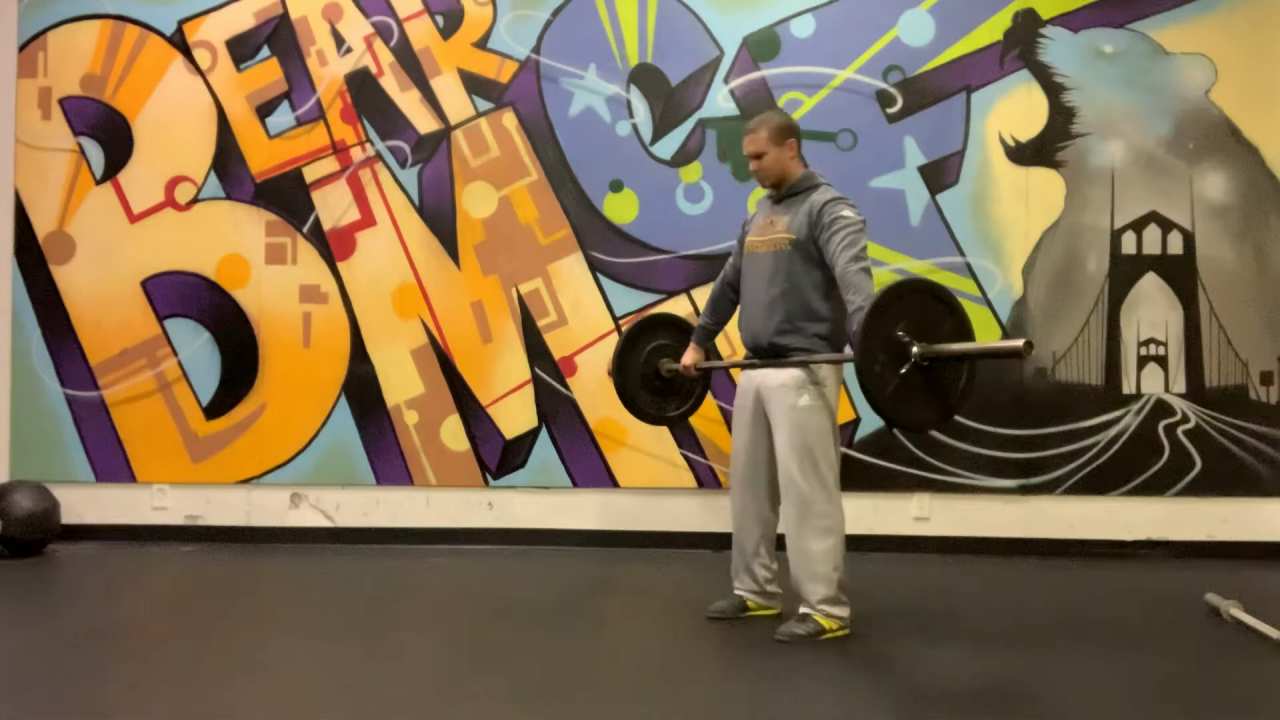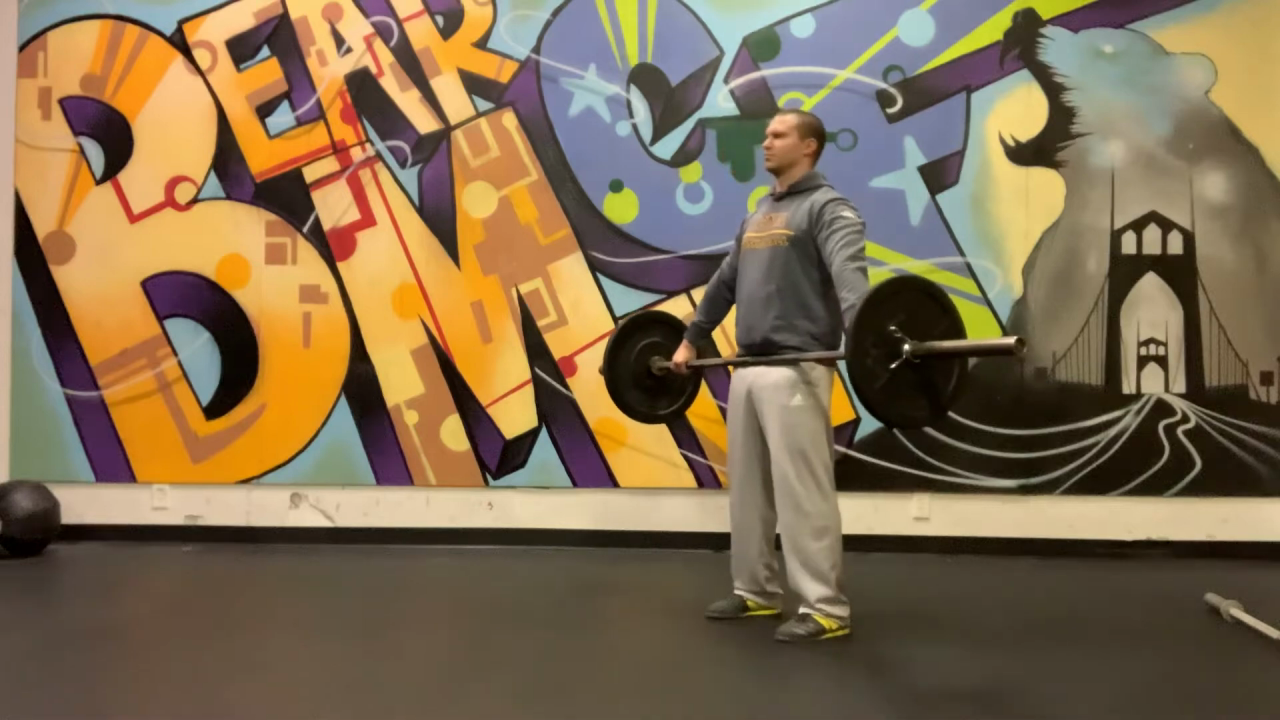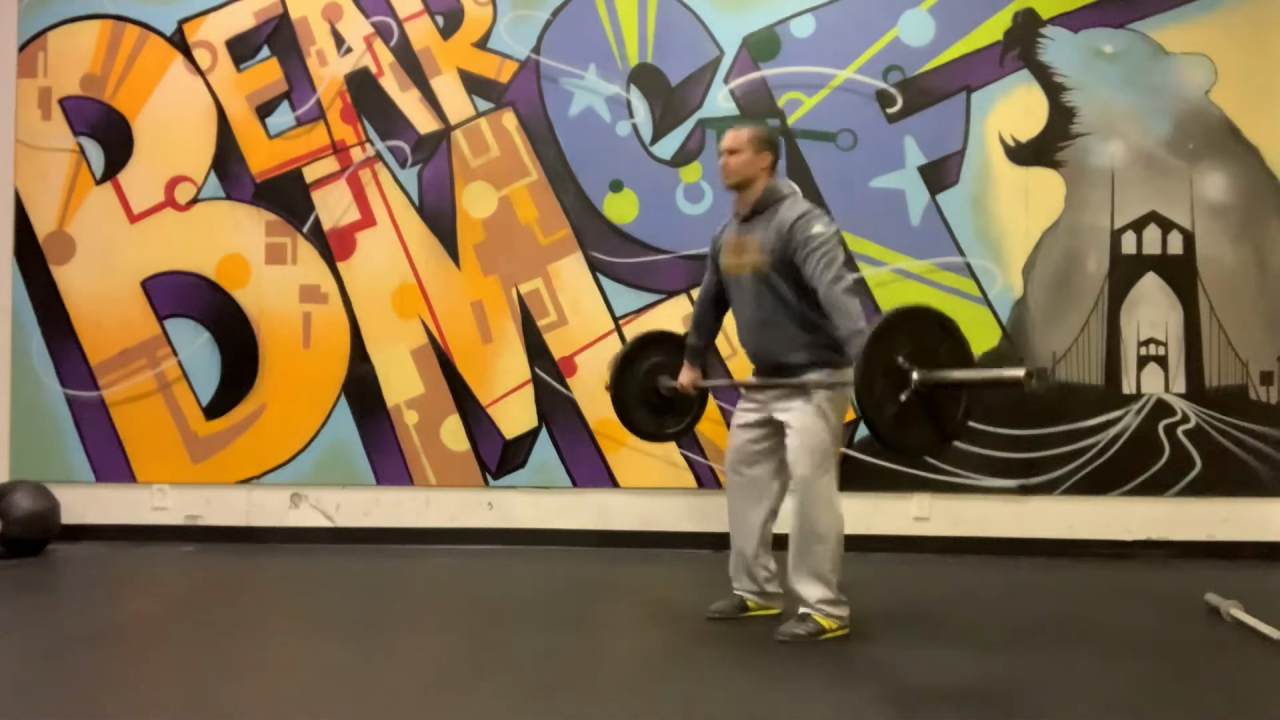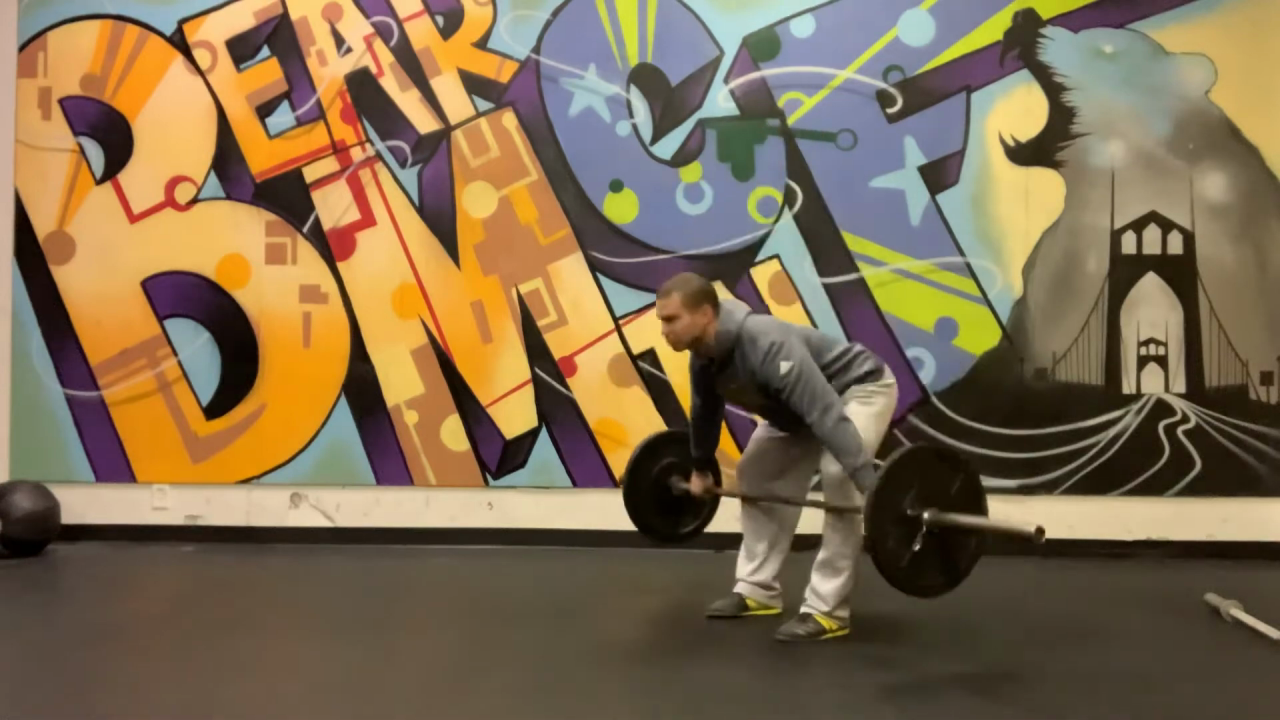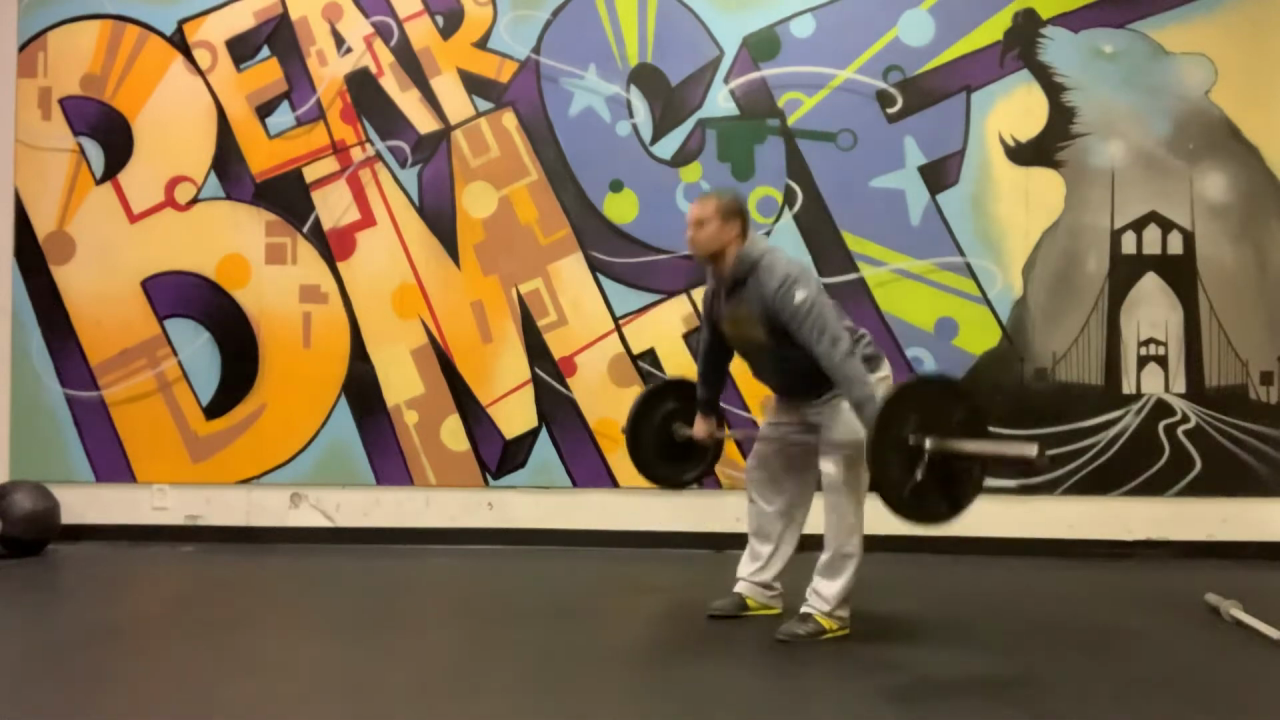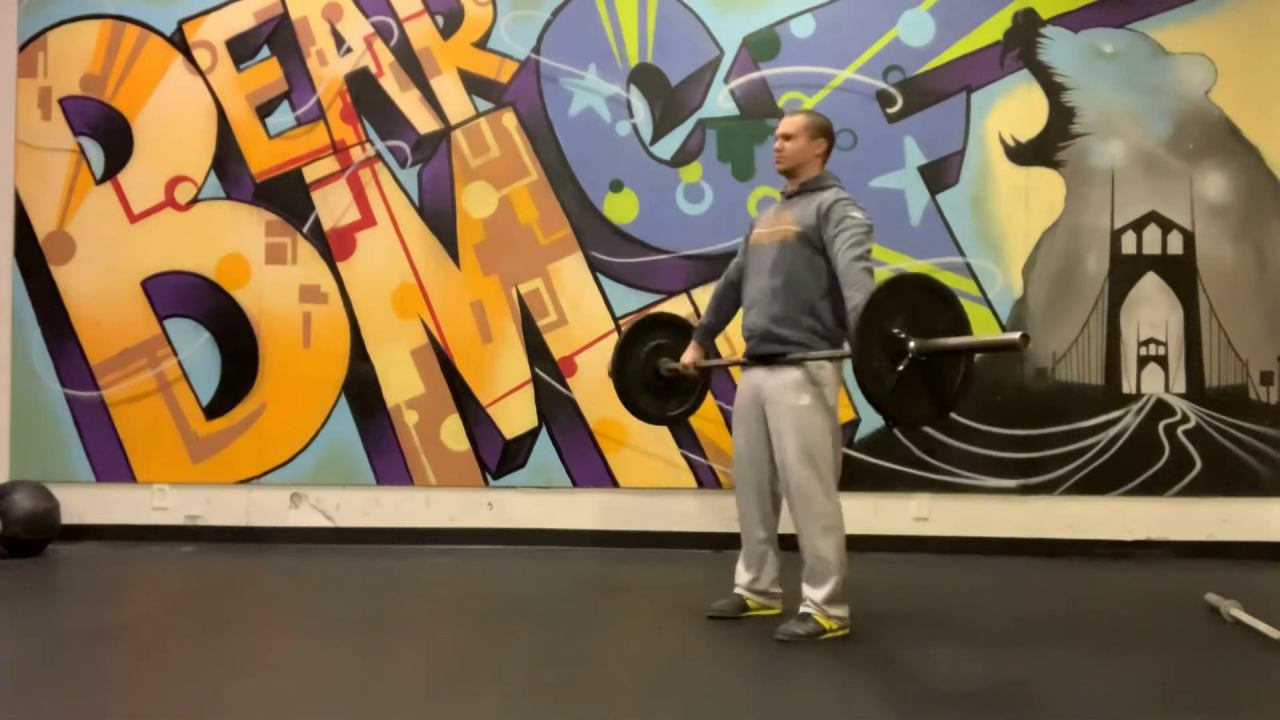
dt=0.5s
person 1, frame 1
left shoulder: (828, 208)
right shoulder: (757, 217)
left elbow: (853, 272)
right elbow: (729, 284)
right wrist: (698, 342)
left hip: (804, 372)
right hip: (754, 371)
left knee: (808, 490)
right knee: (749, 486)
left ankle: (825, 607)
right ankle: (755, 590)
person 1, frame 2
left shoulder: (828, 208)
right shoulder: (758, 214)
left elbow: (848, 272)
right elbow: (726, 281)
right wrist: (691, 338)
left hip: (796, 369)
right hip: (747, 368)
left knee: (803, 489)
right knee: (748, 486)
left ankle: (826, 607)
right ankle: (756, 590)
person 1, frame 3
left shoulder: (798, 219)
right shoulder: (727, 231)
left elbow: (836, 289)
right elbow: (710, 300)
left wrist: (864, 362)
right wrist: (692, 361)
left hip: (817, 380)
right hip: (765, 384)
left knee: (811, 484)
right knee: (744, 477)
left ankle: (825, 609)
right ankle: (755, 592)
person 1, frame 4
left shoulder: (767, 346)
right shoulder: (704, 357)
left elbow: (828, 416)
right elbow: (706, 412)
left wrist: (871, 487)
right wrist: (701, 468)
left hip: (859, 390)
left knee: (838, 482)
right knee: (754, 477)
left ankle: (826, 609)
right ankle: (757, 589)
person 1, frame 5
left shoulder: (782, 281)
right shoulder: (718, 290)
left elbow: (837, 350)
right elbow: (714, 354)
left wrist: (878, 425)
right wrist: (705, 414)
left hip: (848, 387)
right hip: (796, 394)
left knee: (838, 481)
right knee: (766, 477)
left ankle: (828, 609)
right ankle: (757, 589)
person 1, frame 6
left shoulder: (836, 207)
right shoulder: (771, 214)
left elbow: (854, 272)
right elbow: (734, 281)
right wrist: (700, 341)
left hip: (804, 371)
right hip: (755, 368)
left knee: (808, 488)
right knee: (752, 485)
left ankle: (826, 608)
right ankle: (757, 590)
